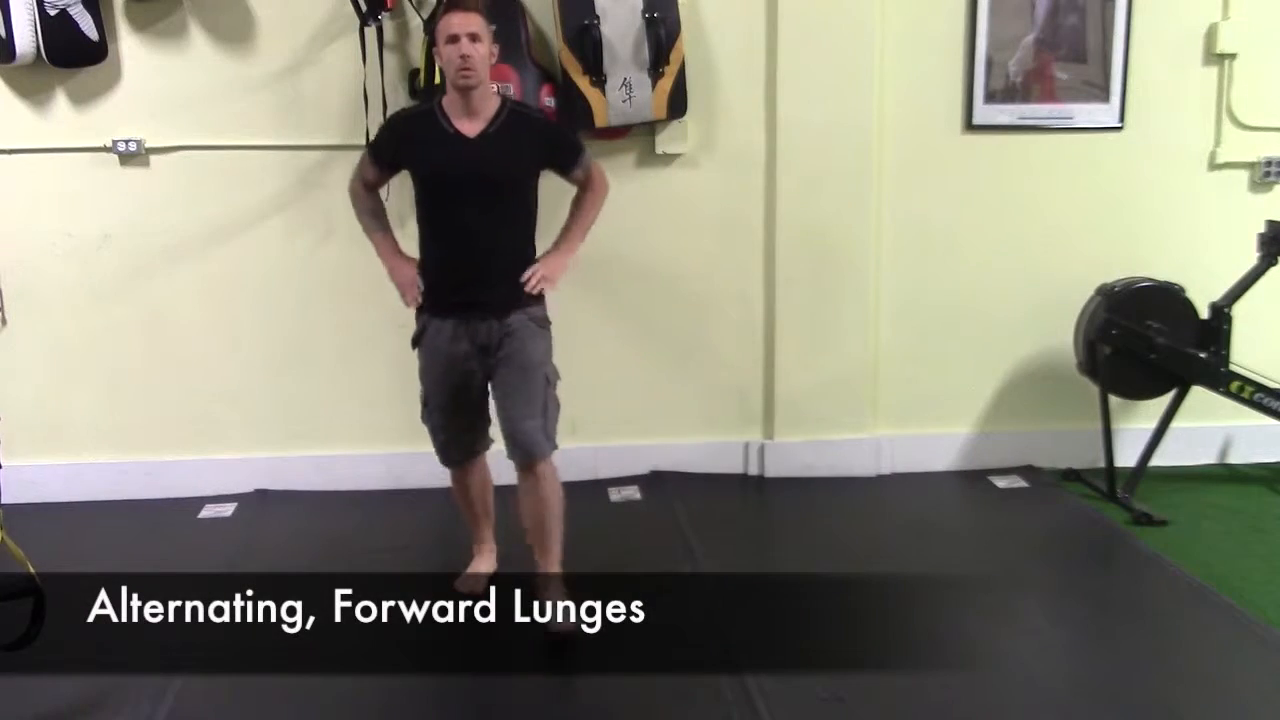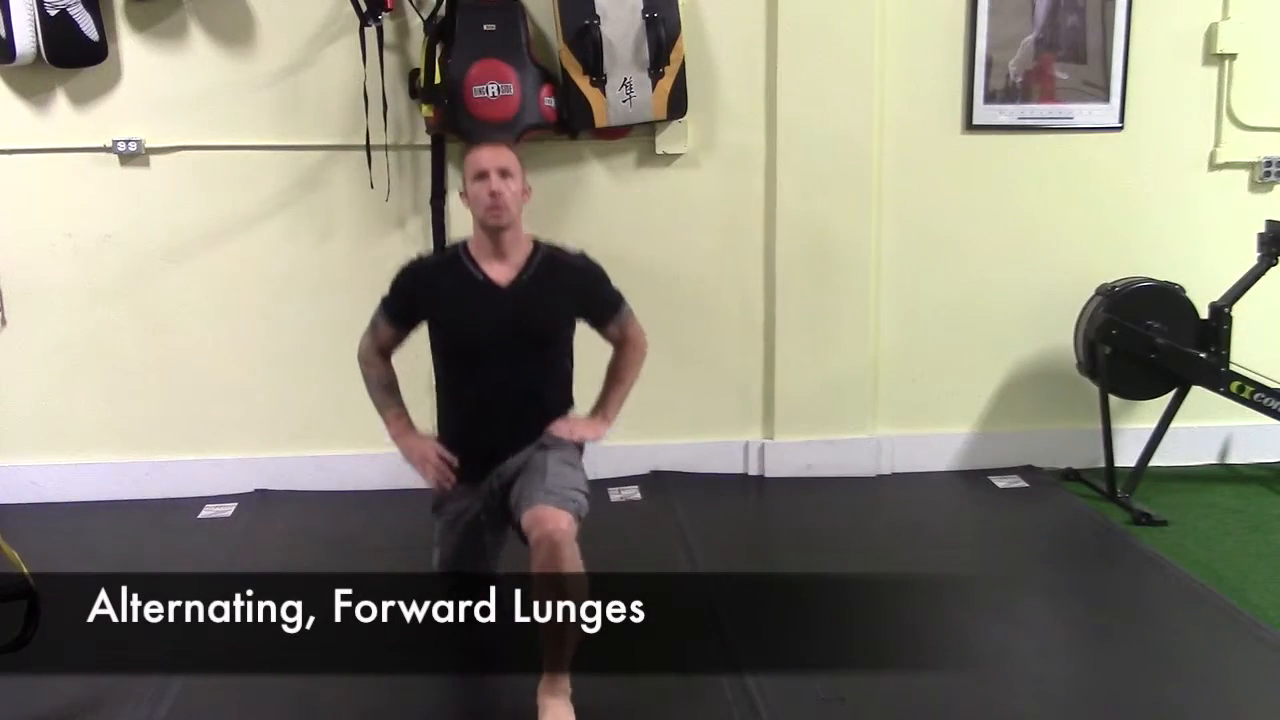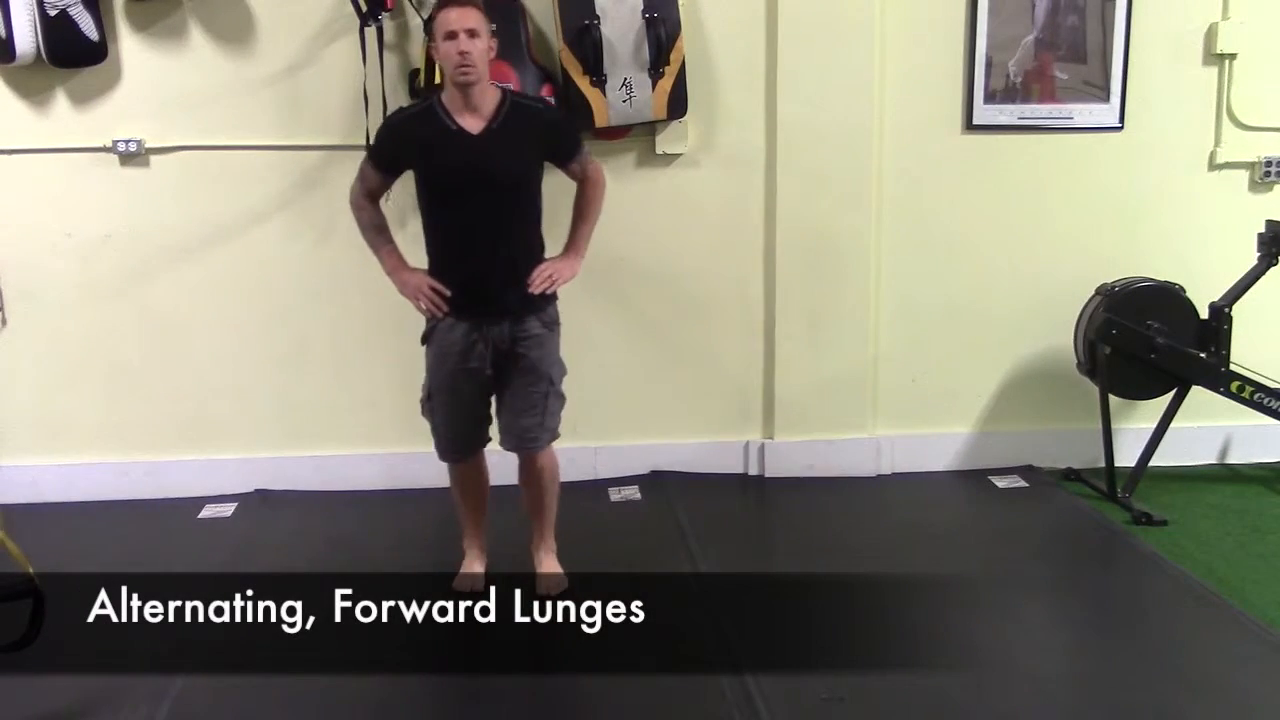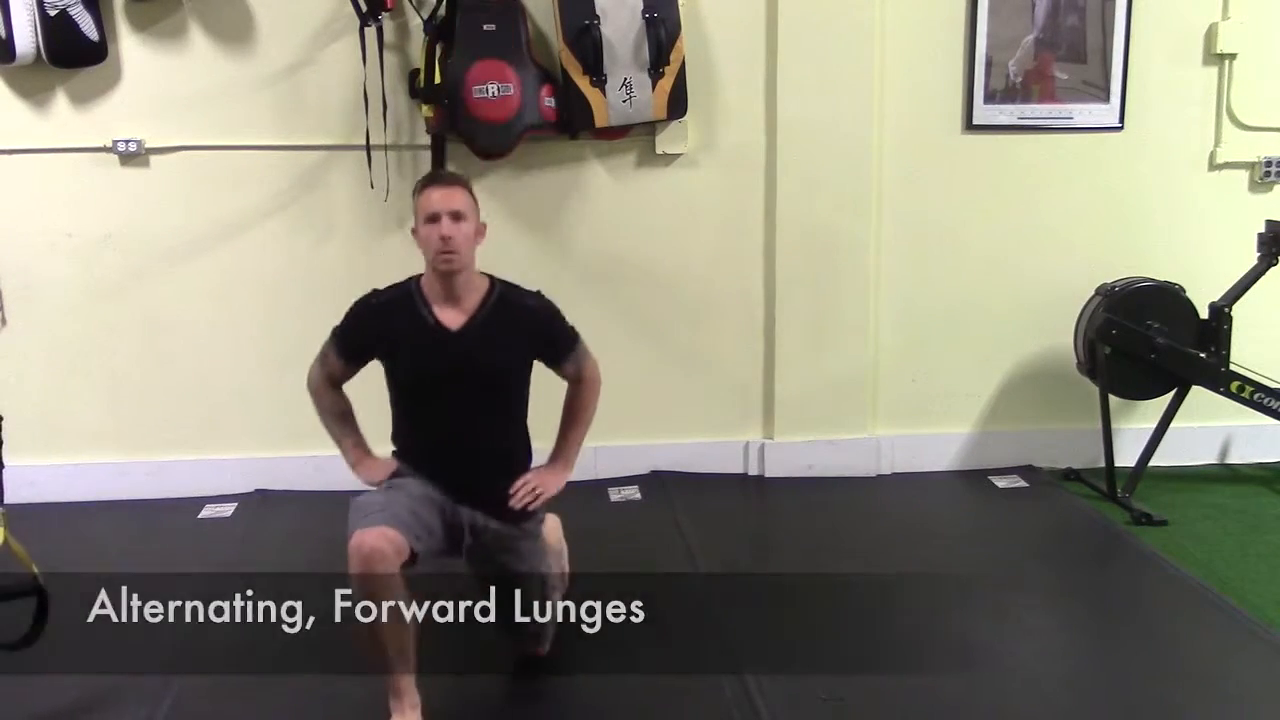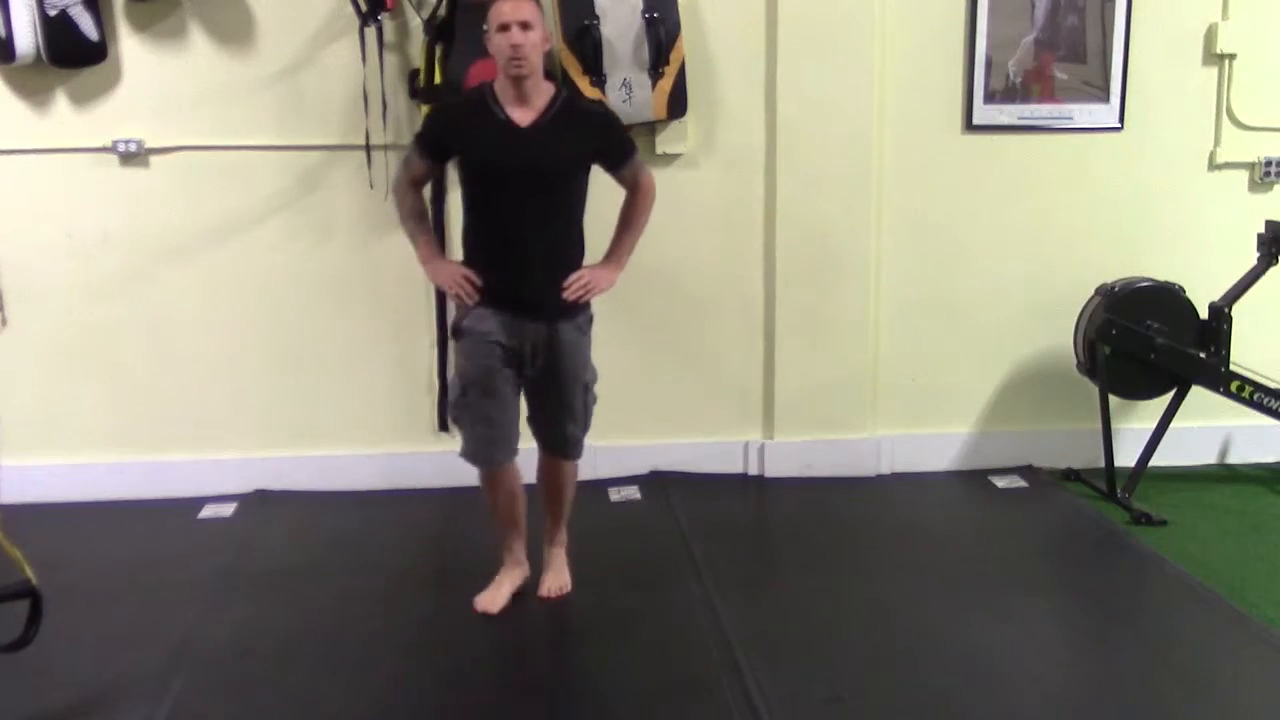
dt=1s
person 1, frame 1
left shoulder: (533, 128)
right shoulder: (410, 129)
left elbow: (594, 181)
right elbow: (362, 184)
left wrist: (562, 252)
right wrist: (392, 257)
left hip: (518, 314)
right hip: (443, 319)
left knee: (532, 450)
right knee: (460, 450)
left ankle: (551, 577)
right ankle: (484, 549)
person 1, frame 2
left shoulder: (572, 273)
right shoulder: (427, 278)
left elbow: (631, 340)
right elbow: (373, 352)
left wrist: (600, 418)
right wrist: (407, 437)
left hip: (543, 448)
right hip: (464, 466)
left knee: (553, 532)
person 1, frame 3
left shoulder: (537, 119)
right shoulder: (408, 128)
left elbow: (591, 178)
right elbow: (363, 196)
left wrist: (573, 256)
right wrist: (397, 269)
left hip: (529, 313)
right hip: (455, 316)
left knee: (534, 444)
right knee: (461, 448)
left ankle: (545, 552)
right ankle: (475, 552)
person 1, frame 4
left shoulder: (526, 313)
right shoulder: (382, 313)
left elbow: (586, 376)
right elbow: (322, 379)
left wrist: (560, 467)
right wrist: (360, 457)
left hip: (504, 499)
right hip: (421, 483)
left knee: (534, 644)
right knee: (369, 547)
left ankle: (547, 538)
person 1, frame 5
left shoulder: (587, 119)
right shoulder: (457, 116)
left elbow: (641, 187)
right elbow: (408, 183)
left wrist: (612, 265)
right wrist: (432, 260)
left hip: (561, 312)
right hip: (485, 312)
left knee: (561, 445)
right knee: (491, 454)
left ankle: (555, 548)
right ankle: (512, 558)
